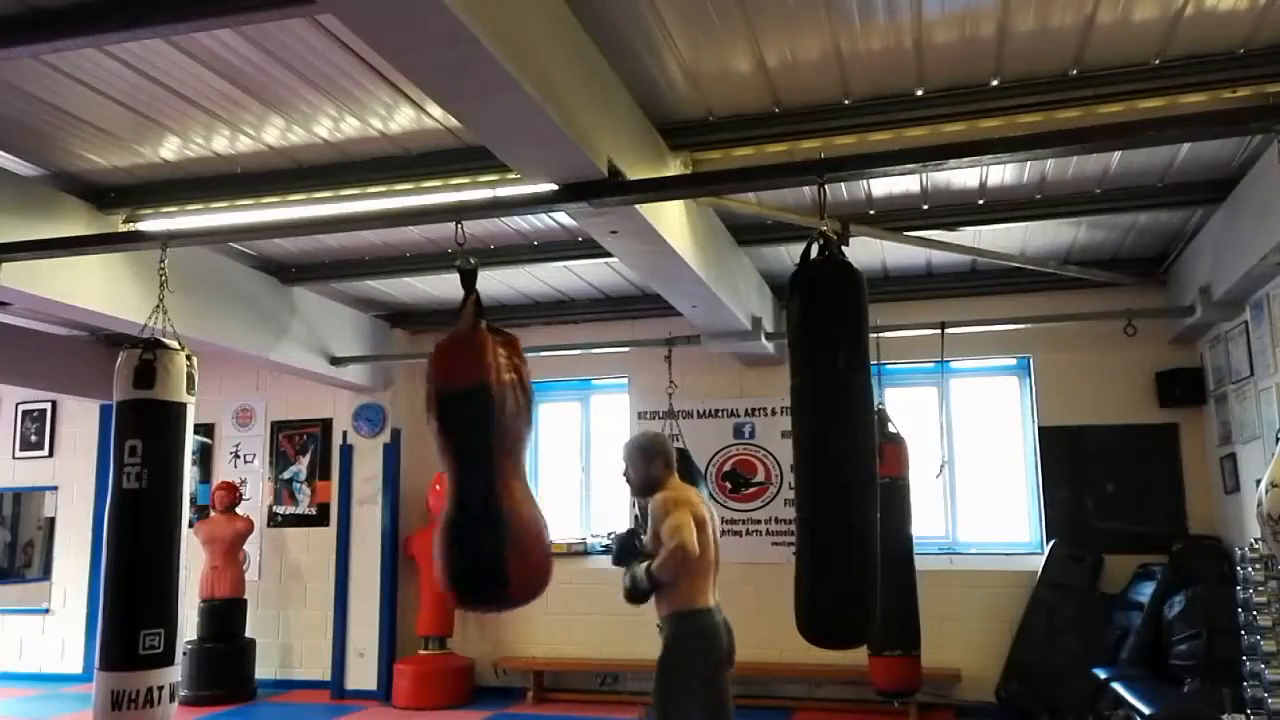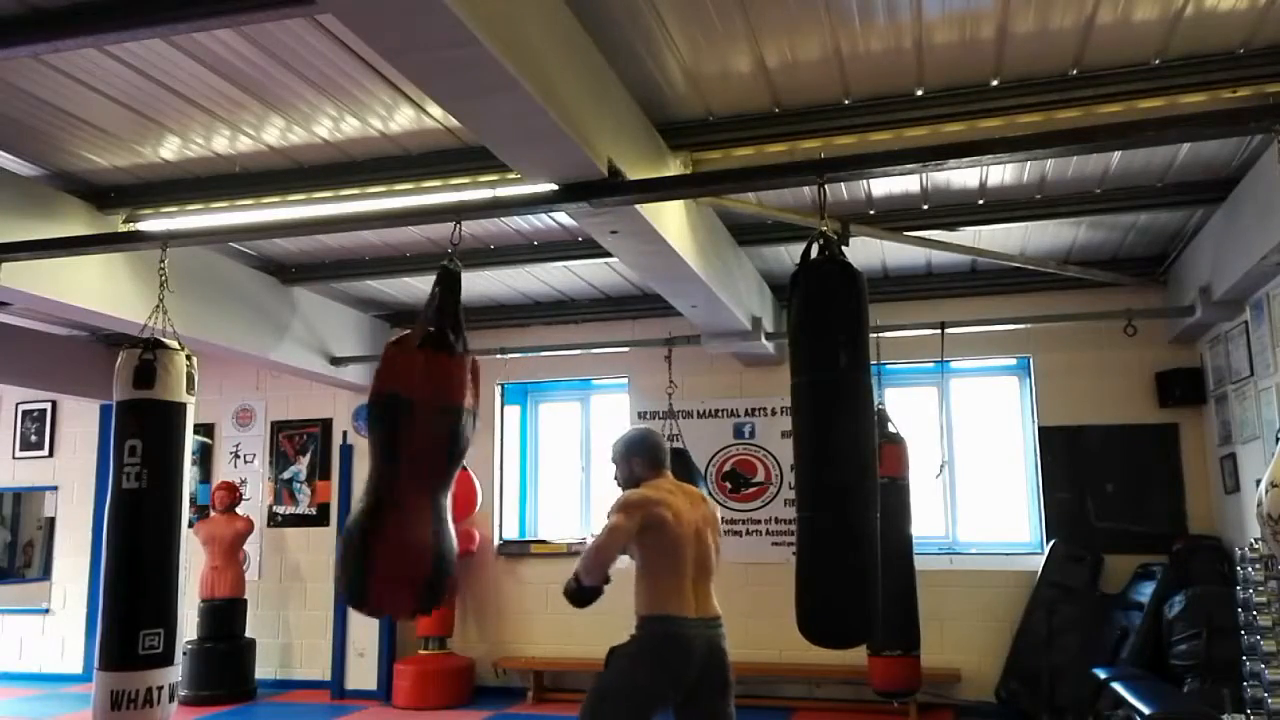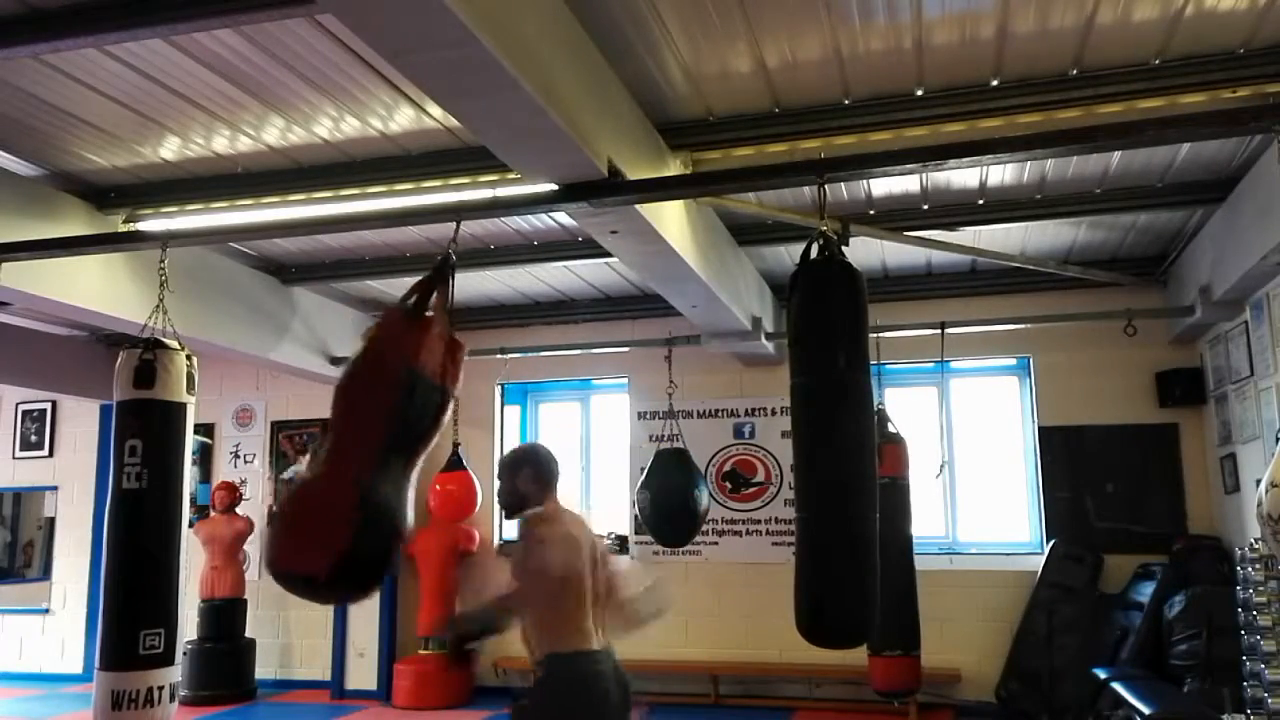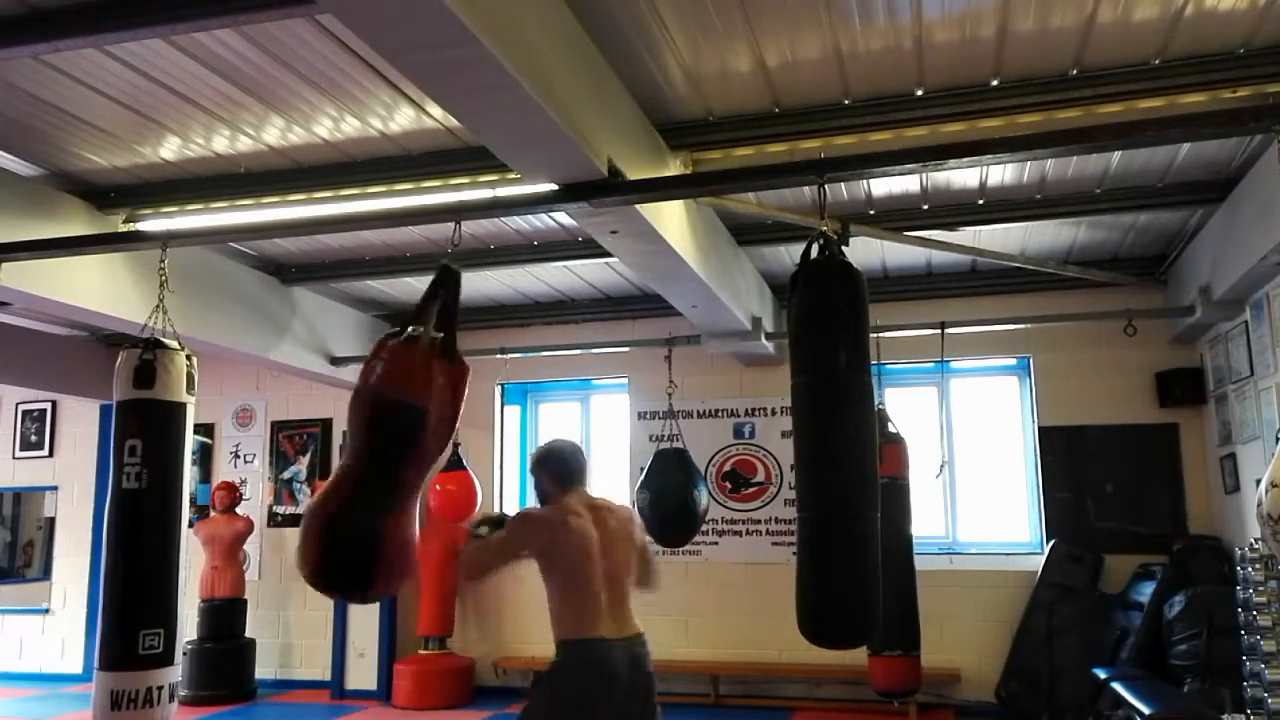
dt=1s
person 1, frame 1
left shoulder: (667, 500)
right shoulder: (693, 498)
left elbow: (683, 549)
left wrist: (645, 573)
right wrist: (645, 547)
left hip: (690, 631)
right hip: (713, 627)
person 1, frame 2
left shoulder: (639, 502)
right shoulder: (706, 505)
left elbow: (598, 558)
left wrist: (584, 582)
left hip: (662, 638)
right hip: (711, 638)
person 1, frame 3
left shoulder: (539, 522)
right shoulder: (577, 528)
left elbow: (548, 573)
left wrist: (479, 619)
left hip: (572, 683)
right hip: (603, 675)
person 1, frame 4
left shoulder: (540, 521)
right shoulder: (624, 517)
left elbow: (472, 566)
right elbow: (643, 577)
left wrist: (487, 535)
left hip: (583, 664)
right hip: (634, 659)
